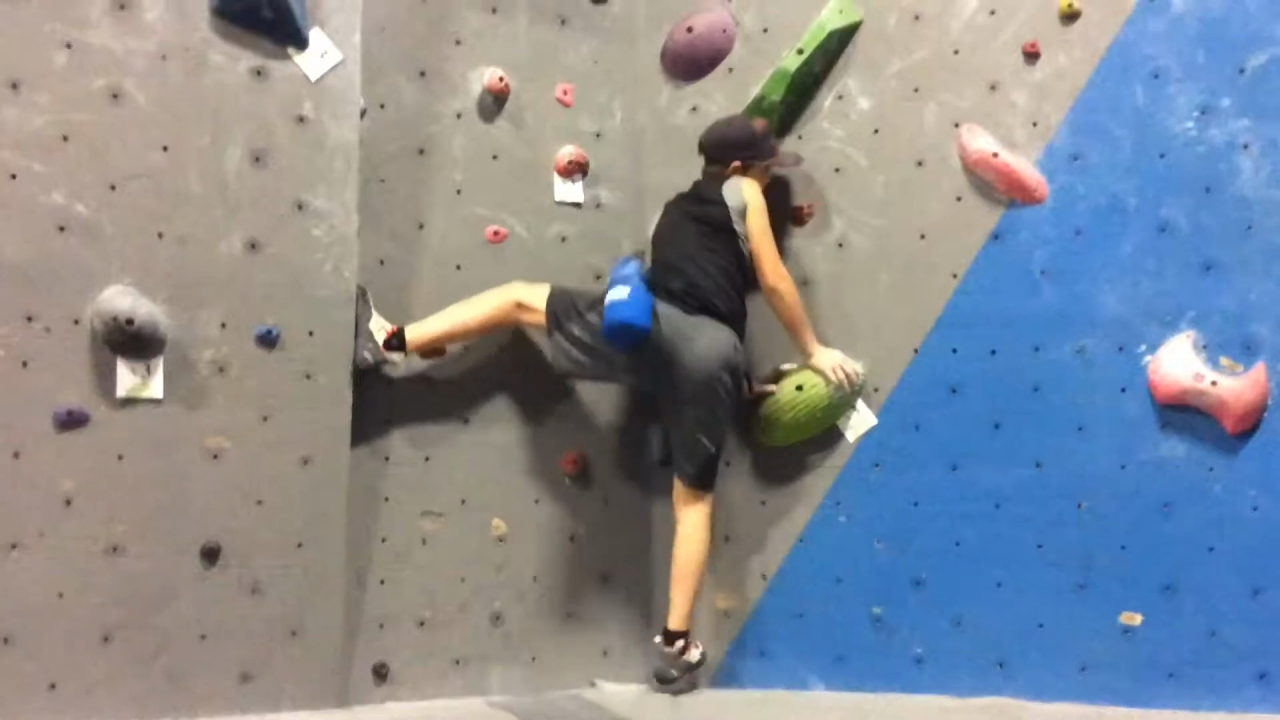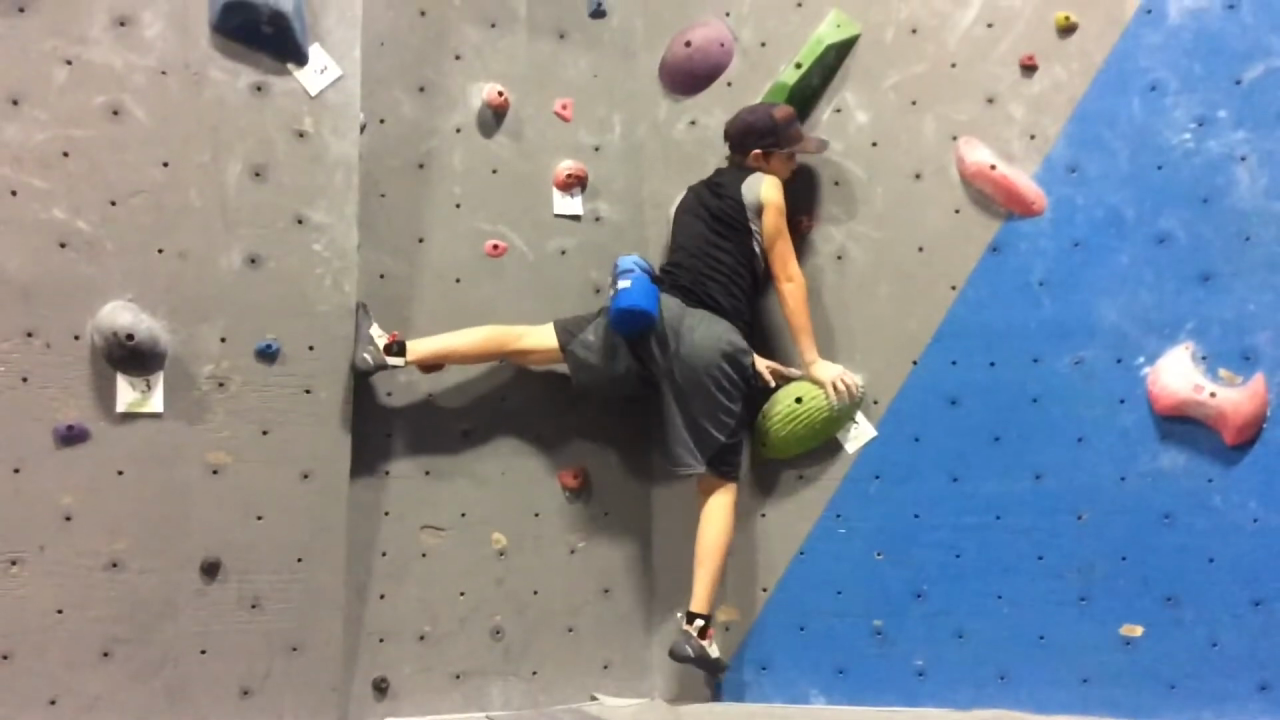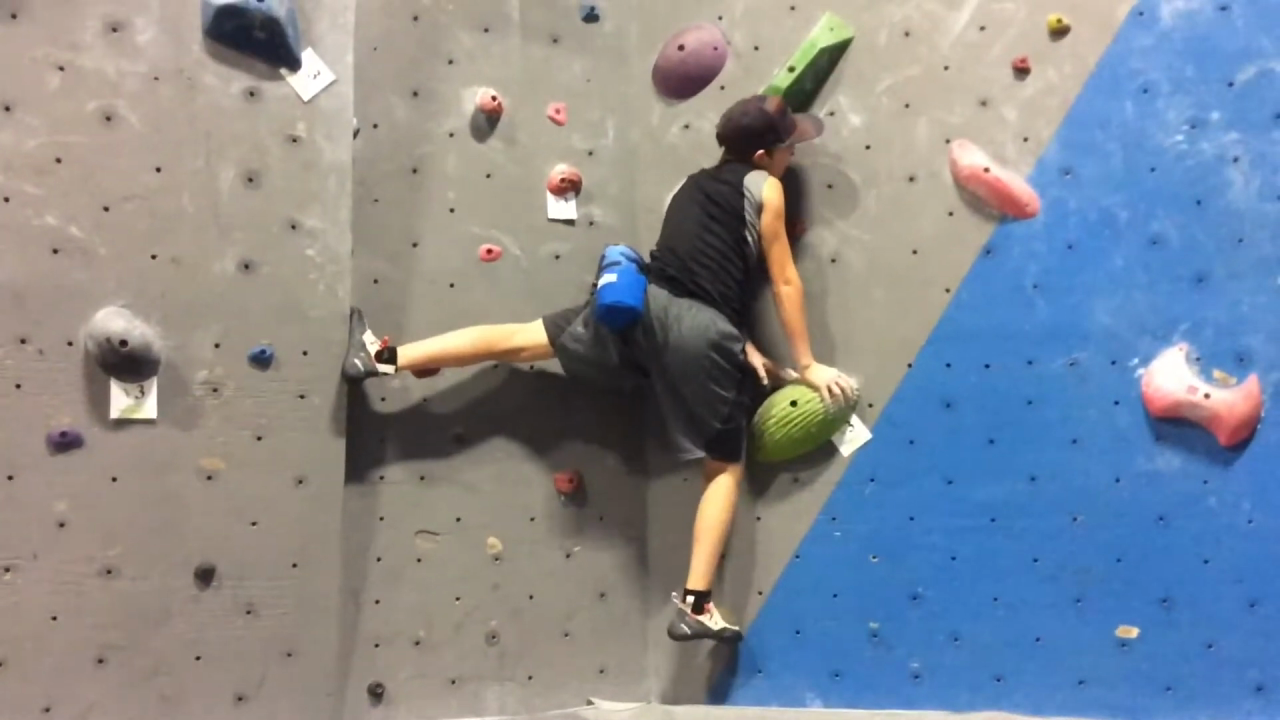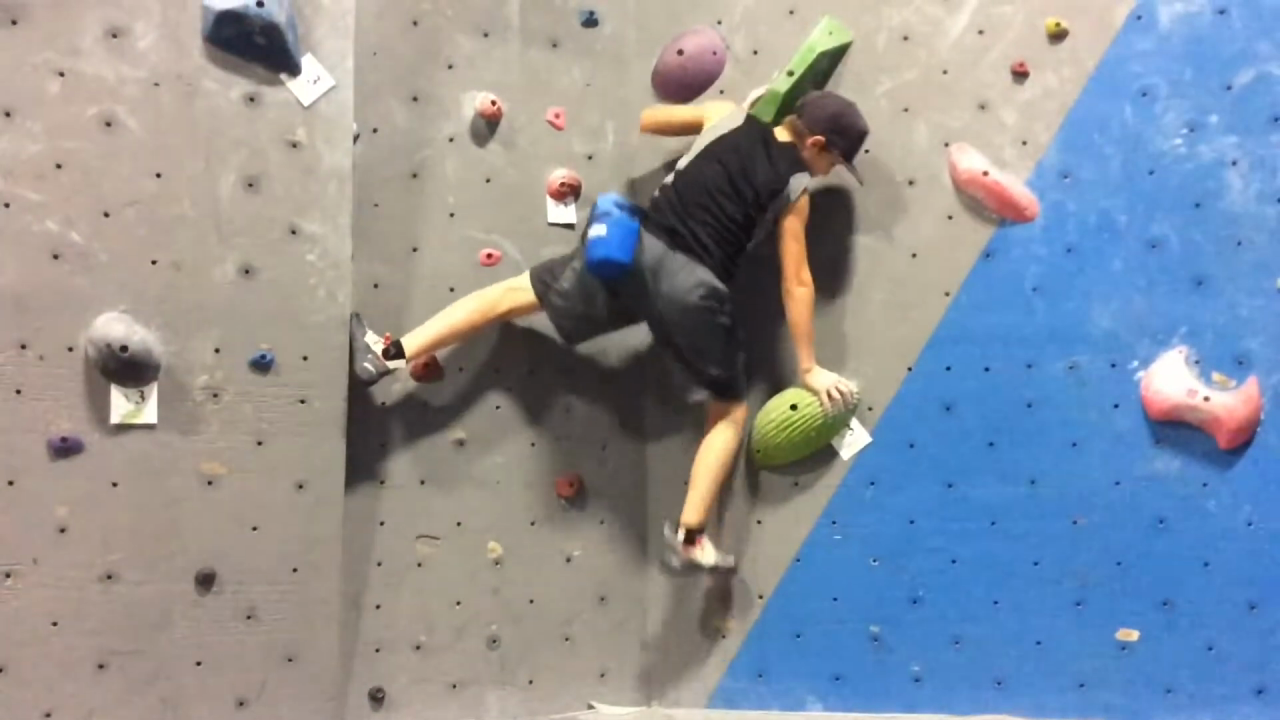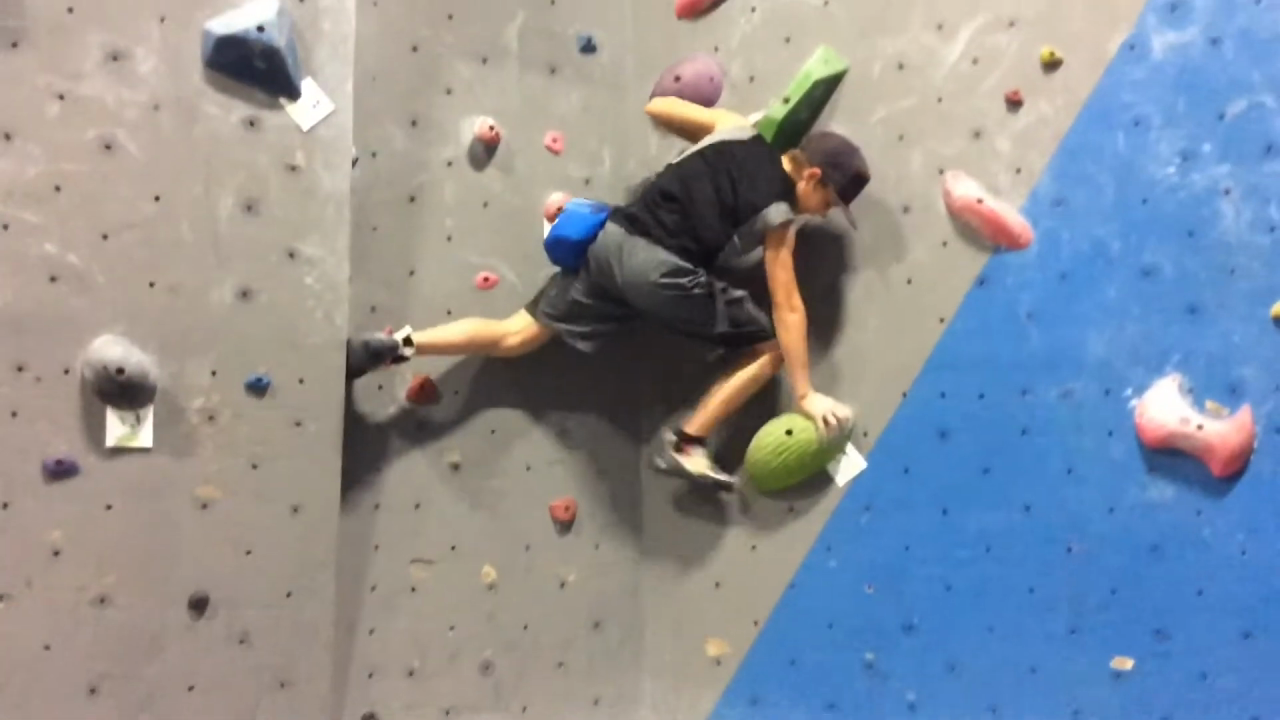
dt=1s
person 1, frame 1
left shoulder: (673, 210)
right shoulder: (745, 193)
right elbow: (773, 281)
left wrist: (733, 379)
right wrist: (813, 349)
left hip: (645, 318)
right hip: (712, 351)
left knee: (520, 298)
right knee: (693, 499)
left ankle: (389, 340)
right ankle: (675, 641)
person 1, frame 2
left shoulder: (696, 194)
right shoulder: (765, 189)
right elbow: (788, 279)
left wrist: (743, 354)
right wrist: (812, 360)
left hip: (657, 311)
right hip: (710, 343)
left knee: (524, 342)
right knee: (719, 486)
left ankle: (390, 349)
right ankle: (696, 627)
person 1, frame 3
left shoulder: (695, 184)
right shoulder: (766, 187)
right elbow: (784, 282)
left wrist: (742, 347)
right wrist: (806, 365)
left hip: (645, 301)
right hip: (703, 334)
left knee: (519, 339)
right knee: (725, 471)
left ankle: (381, 356)
right ankle: (695, 605)
person 1, frame 4
left shoulder: (728, 117)
right shoulder: (795, 186)
left elbow: (648, 120)
right elbow: (796, 283)
right wrist: (808, 368)
left hip: (637, 247)
right hip: (694, 287)
left knee: (511, 295)
right knee: (729, 412)
left ankle: (387, 352)
right ankle: (690, 537)
person 1, frame 5
left shoulder: (738, 130)
right shoulder: (779, 214)
left elbow: (657, 106)
right elbow: (788, 309)
right wrist: (805, 394)
left hip: (610, 240)
right hip: (660, 272)
left knee: (513, 336)
right knee: (769, 346)
left ankle: (396, 345)
right ankle: (687, 443)
